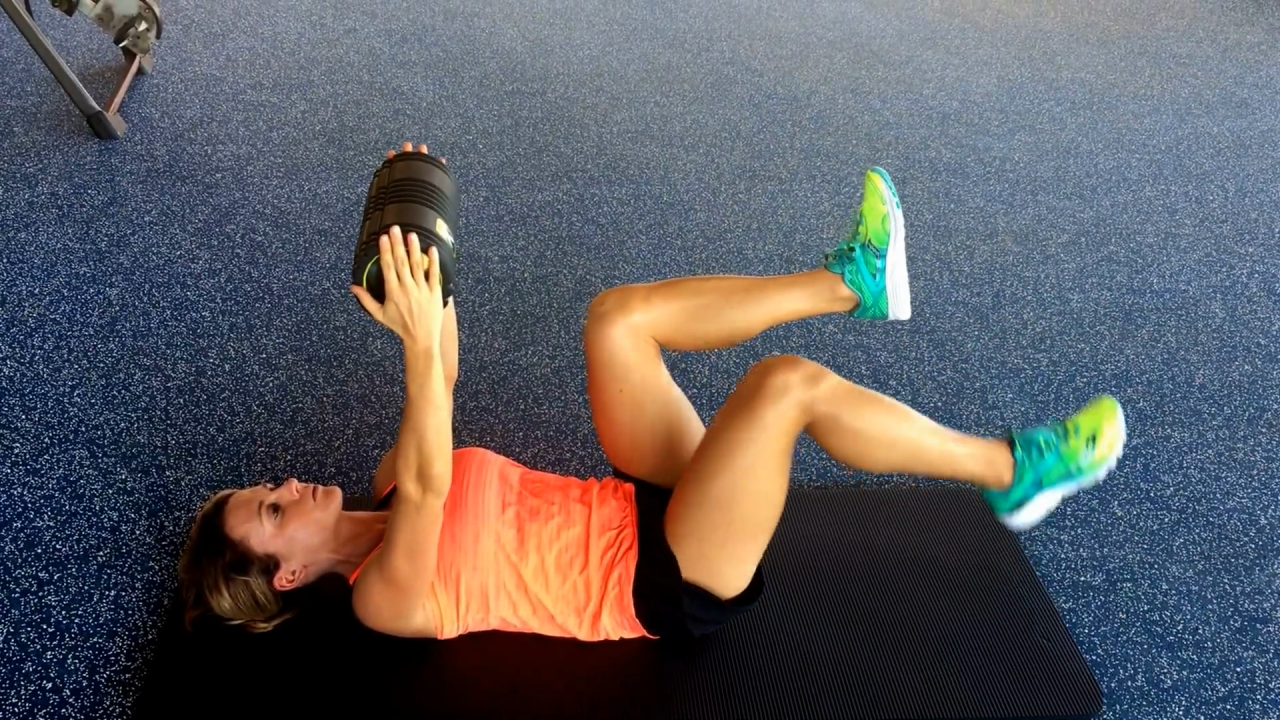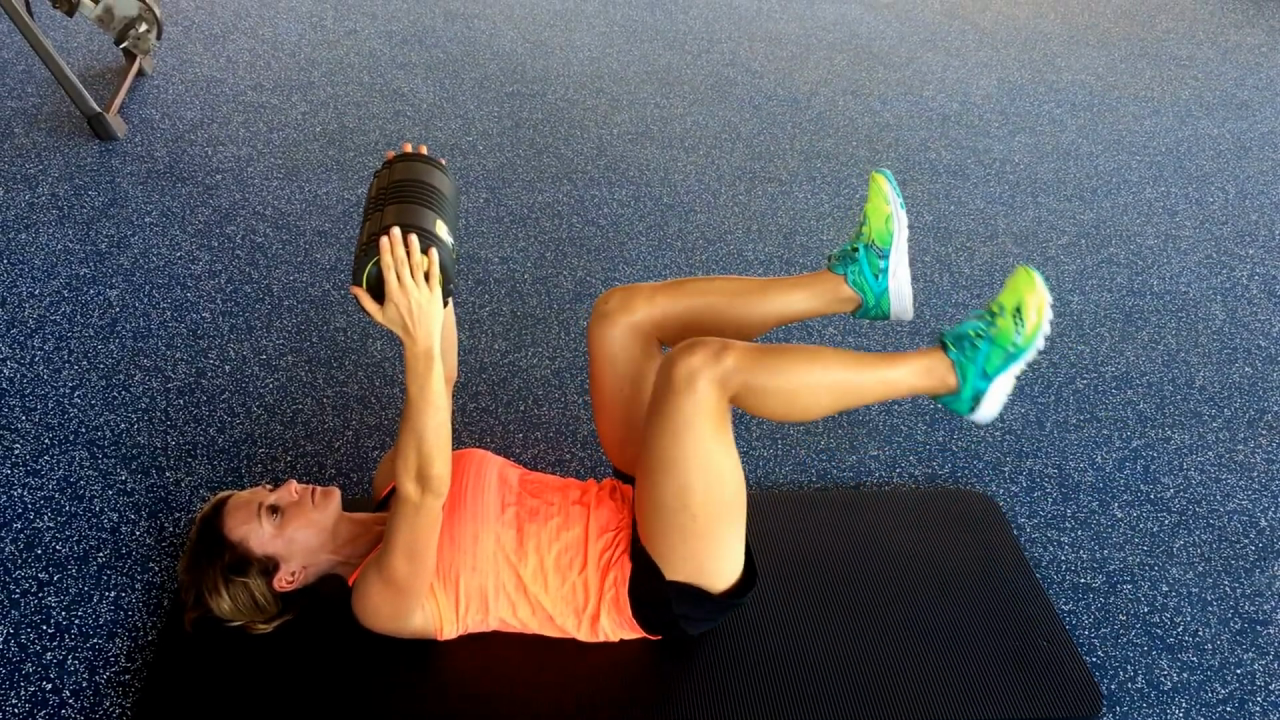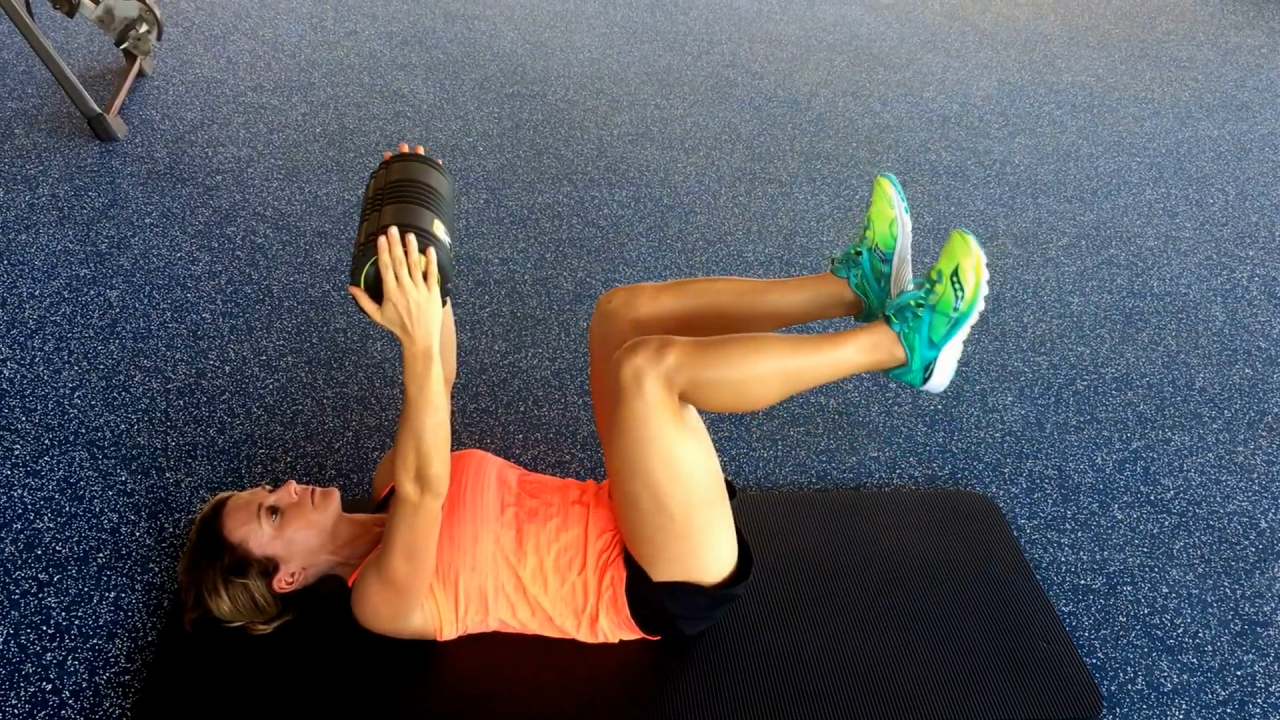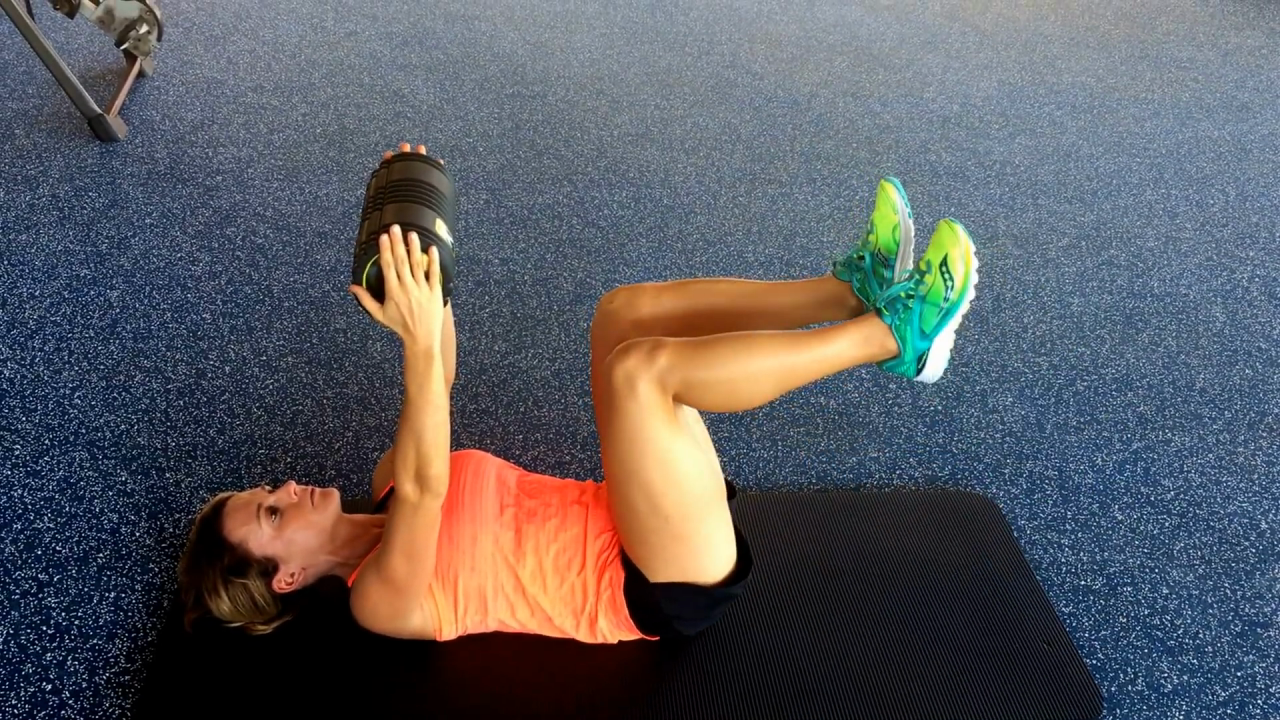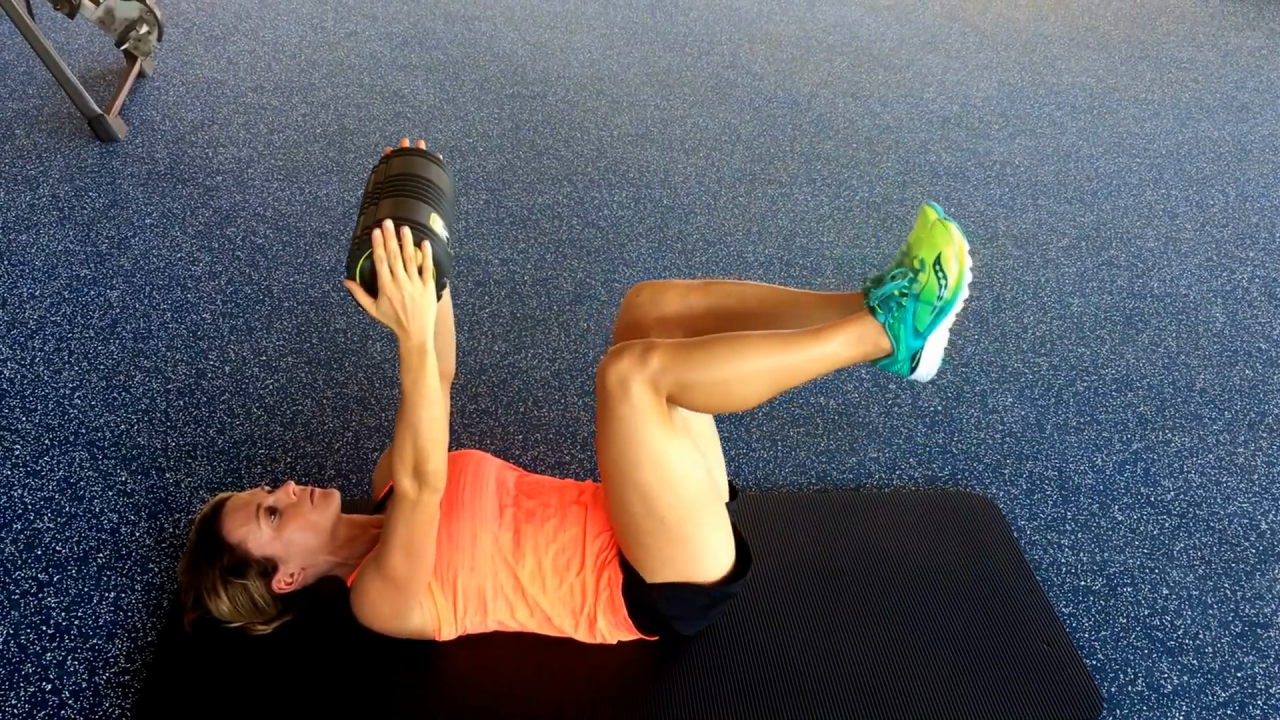
dt=0.3s
person 1, frame 1
left shoulder: (388, 497)
right shoulder: (388, 594)
left elbow: (442, 381)
right elbow: (433, 484)
left wrist: (424, 262)
right wrist: (417, 338)
left hip: (648, 509)
right hip: (671, 583)
left knee: (620, 314)
right knee: (789, 382)
left ankle: (852, 283)
right ankle: (1014, 470)
person 1, frame 2
left shoulder: (385, 499)
right shoulder: (386, 597)
left elbow: (440, 383)
right elbow: (431, 485)
left wrist: (421, 241)
right wrist: (418, 338)
left hip: (638, 518)
right hip: (668, 588)
left knee: (621, 314)
right knee: (701, 364)
left ankle: (857, 285)
right ankle: (954, 371)
person 1, frame 3
left shoulder: (387, 500)
right shoulder: (385, 596)
left elbow: (439, 381)
right elbow: (428, 486)
left wrist: (421, 271)
right wrist: (416, 339)
left hip: (634, 522)
right hip: (673, 585)
left knee: (626, 311)
right knee: (648, 364)
left ankle: (858, 285)
right ankle: (902, 343)
person 1, frame 4
left shoulder: (385, 497)
right shoulder: (386, 597)
left elbow: (438, 382)
right elbow: (427, 487)
left wrist: (419, 271)
right wrist: (418, 336)
left hip: (626, 522)
right hip: (667, 587)
left knee: (627, 311)
right knee: (640, 365)
left ankle: (859, 289)
right ankle: (894, 333)
person 1, frame 5
left shoulder: (385, 495)
right shoulder: (385, 597)
left elbow: (437, 379)
right elbow: (426, 484)
left wrist: (423, 283)
right wrist: (411, 334)
left hip: (651, 519)
right hip: (668, 588)
left knee: (655, 304)
right knee: (634, 370)
left ankle: (872, 307)
right ankle: (886, 333)
